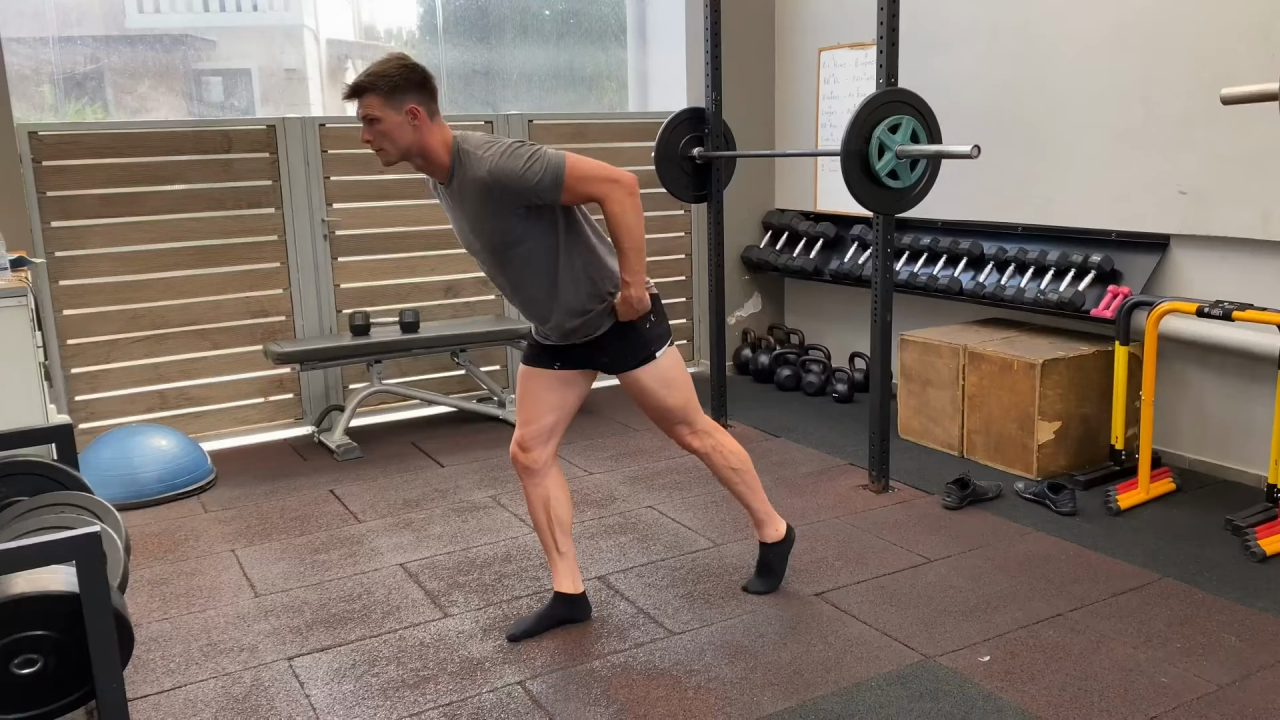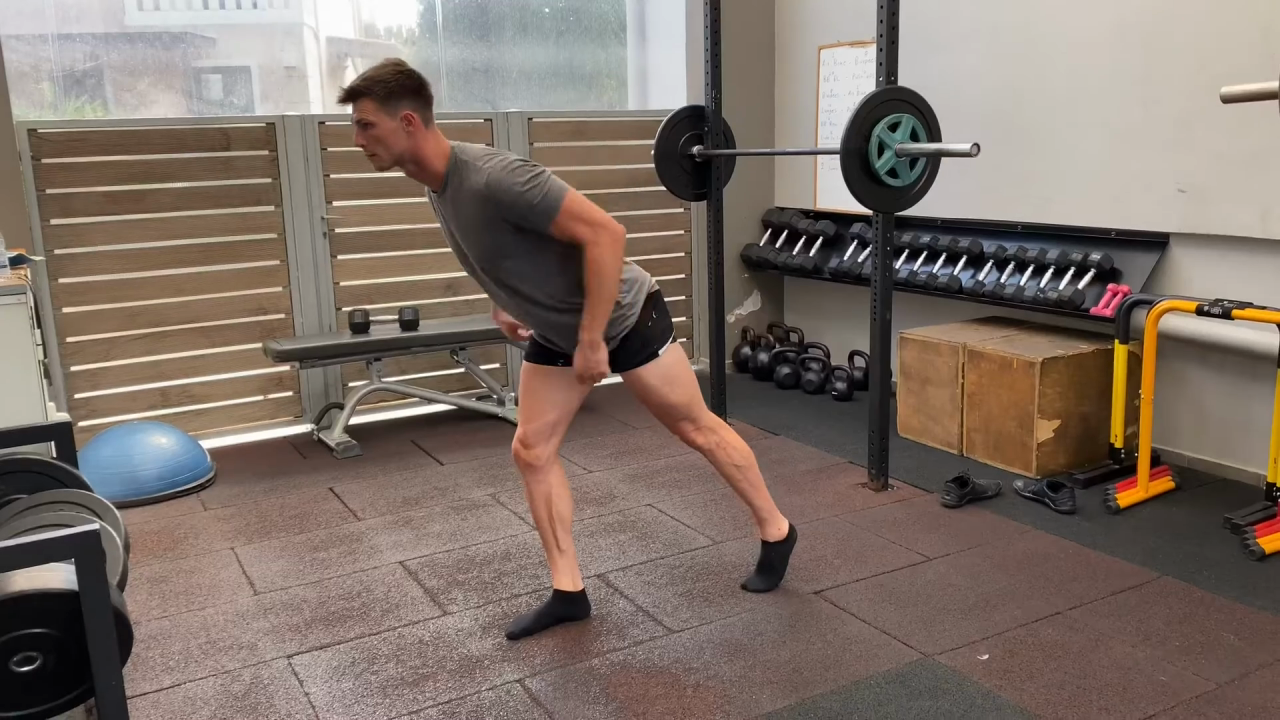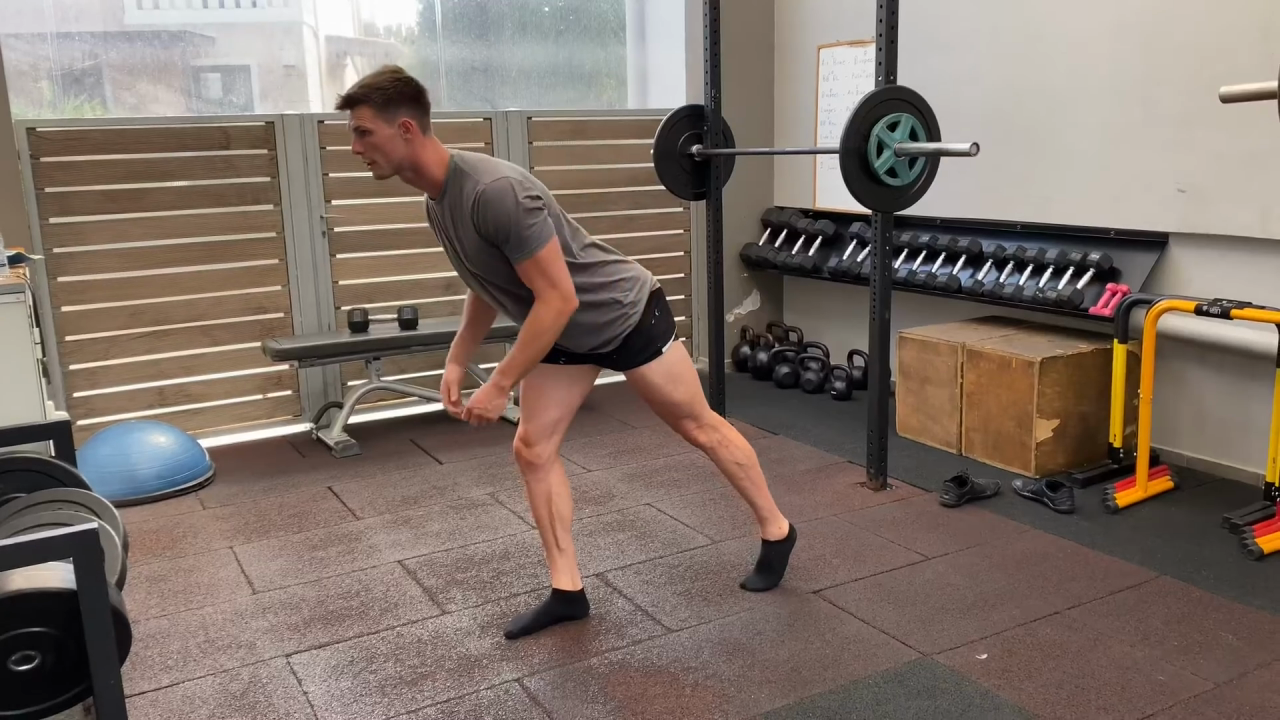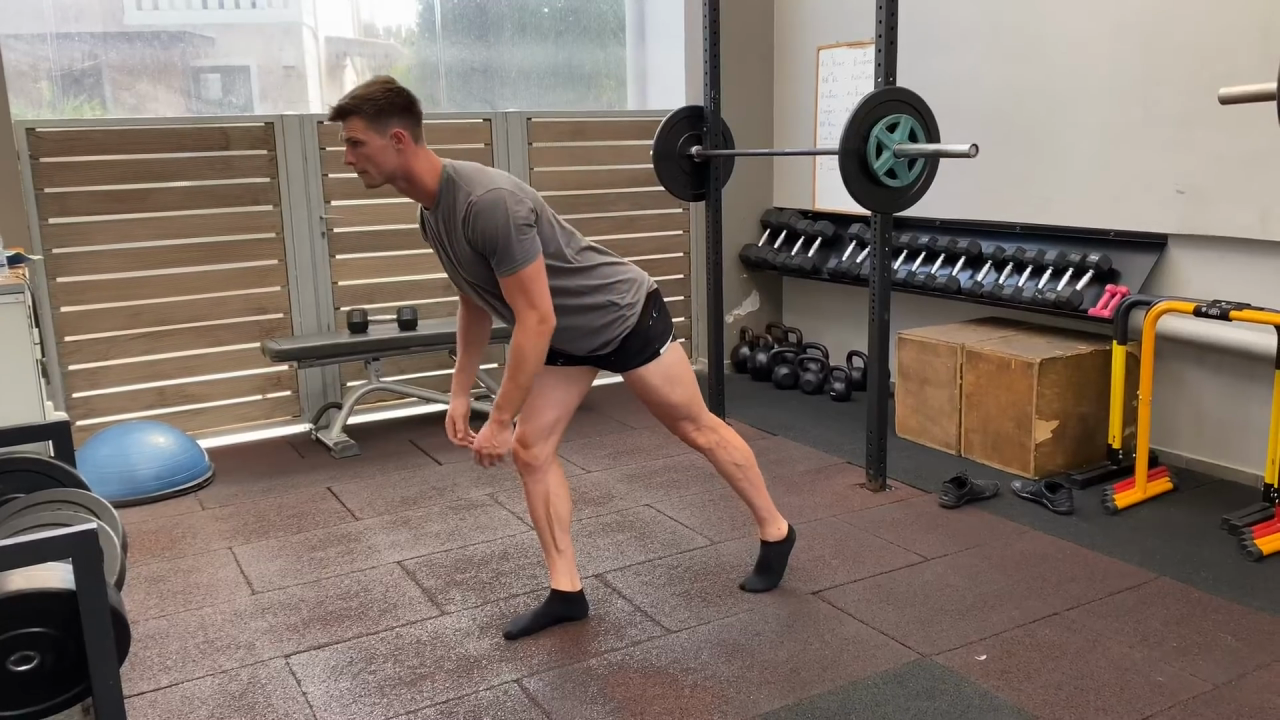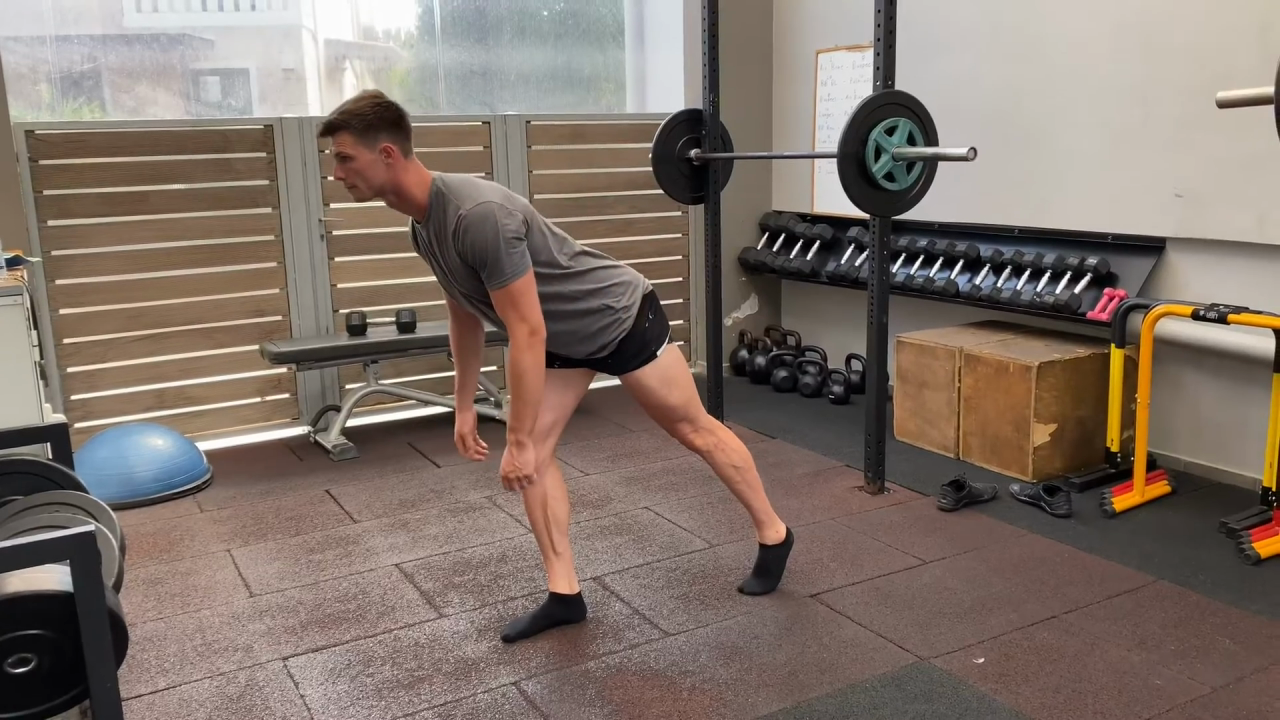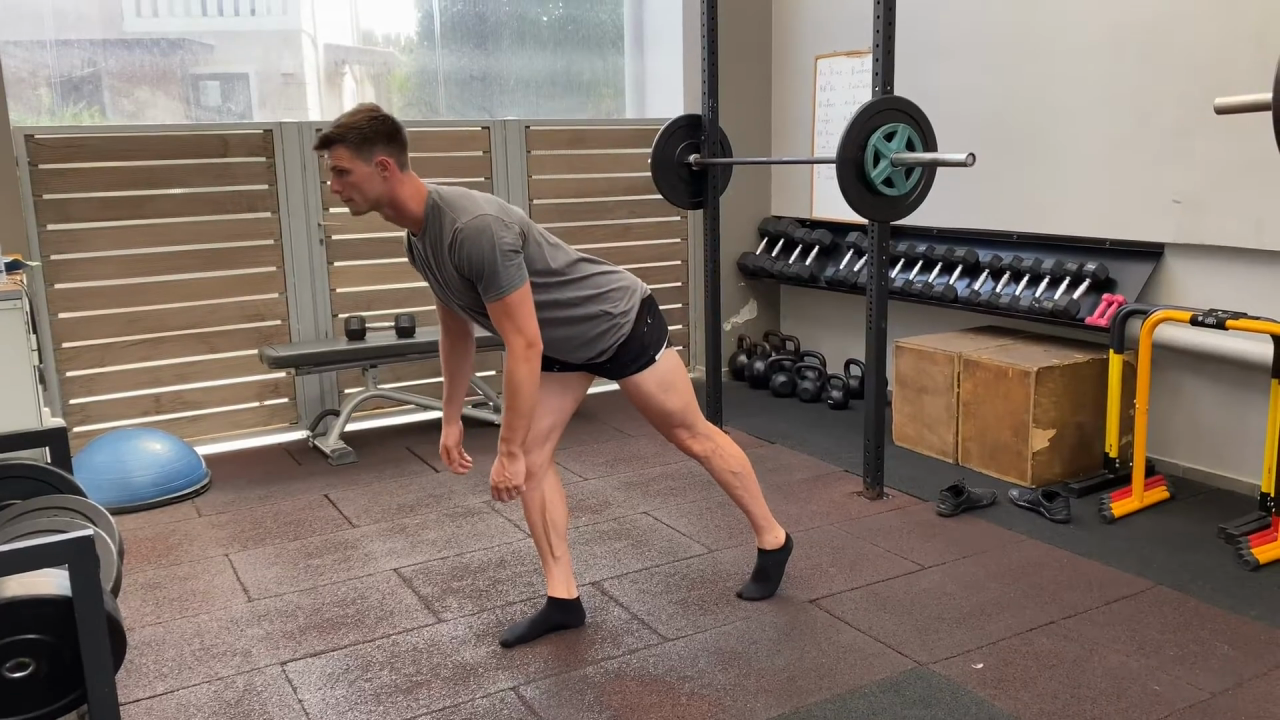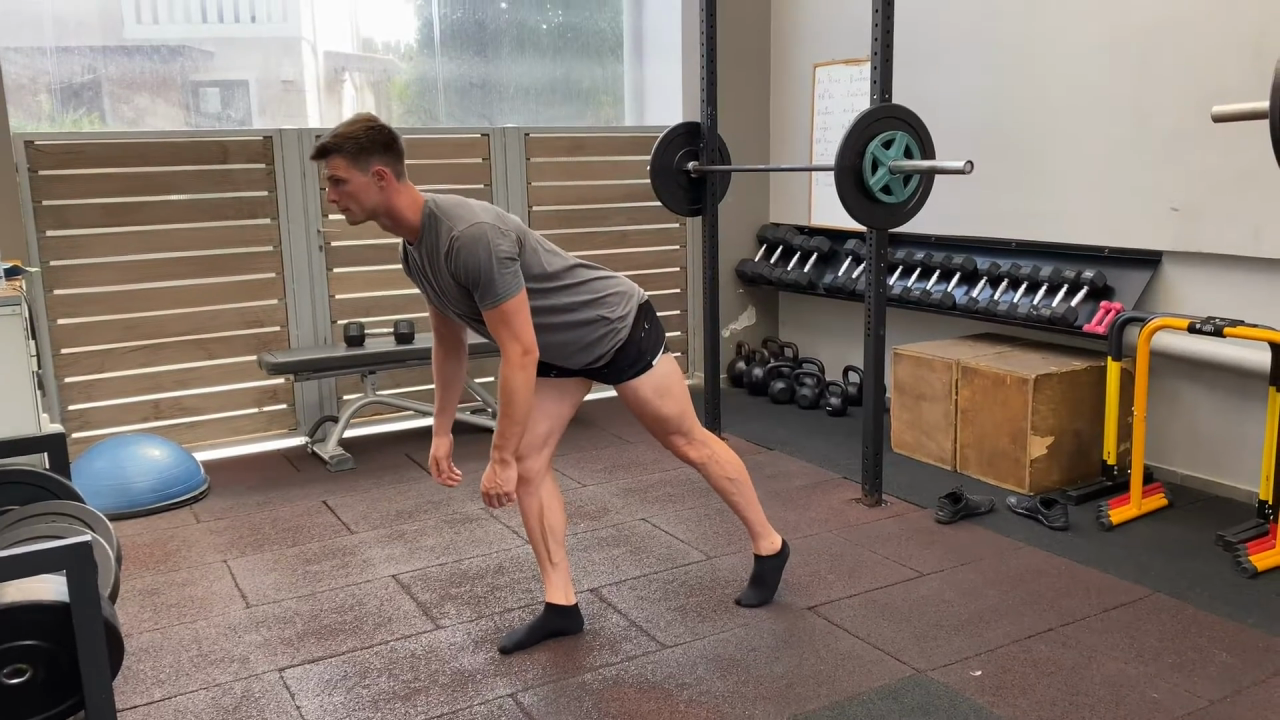
dt=0.3s
person 1, frame 1
left shoulder: (498, 165)
right shoulder: (440, 178)
left elbow: (618, 185)
left wrist: (634, 284)
left hip: (616, 317)
right hip: (557, 330)
left knee: (692, 431)
right knee: (529, 452)
left ankle: (774, 532)
right ankle: (568, 593)
person 1, frame 2
left shoulder: (495, 178)
right shoulder: (439, 189)
left elbow: (604, 234)
left wrist: (594, 341)
right wrist: (506, 306)
left hip: (622, 315)
right hip: (556, 324)
left knee: (697, 429)
right knee: (531, 450)
left ankle: (777, 532)
right ankle: (568, 591)
person 1, frame 3
left shoulder: (495, 192)
right shoulder: (436, 201)
left elbow: (560, 298)
left wrist: (498, 387)
right wrist: (456, 357)
left hip: (623, 312)
right hip: (563, 330)
left knee: (699, 427)
right knee: (532, 449)
left ankle: (777, 531)
right ankle: (567, 591)
person 1, frame 4
left shoulder: (489, 203)
right shoulder: (431, 211)
left elbow: (536, 320)
right elbow: (476, 303)
left wrist: (501, 422)
right wrist: (460, 394)
left hip: (623, 315)
right hip: (566, 336)
left knee: (697, 428)
right knee: (532, 452)
left ankle: (775, 531)
right ankle: (566, 592)
person 1, frame 5
left shoulder: (479, 216)
right shoulder: (422, 224)
left elbow: (528, 334)
right elbow: (465, 314)
left wrist: (517, 441)
right wrist: (464, 407)
left hip: (619, 317)
right hip: (563, 337)
left knee: (695, 430)
right knee: (535, 456)
left ankle: (773, 534)
right ankle: (564, 594)
person 1, frame 6
left shoulder: (476, 229)
right shoulder: (418, 237)
left elbow: (524, 346)
right elbow: (457, 330)
left wrist: (507, 453)
right wrist: (451, 419)
left hip: (620, 322)
right hip: (562, 341)
left knee: (692, 435)
right knee: (532, 459)
left ankle: (772, 540)
right ankle: (563, 599)
person 1, frame 7
left shoulder: (472, 236)
right shoulder: (413, 247)
left elbow: (520, 354)
right elbow: (449, 340)
left wrist: (499, 459)
right wrist: (442, 430)
left hip: (618, 327)
right hip: (560, 348)
left knee: (688, 442)
right knee: (529, 464)
left ankle: (769, 546)
right ankle: (561, 605)
